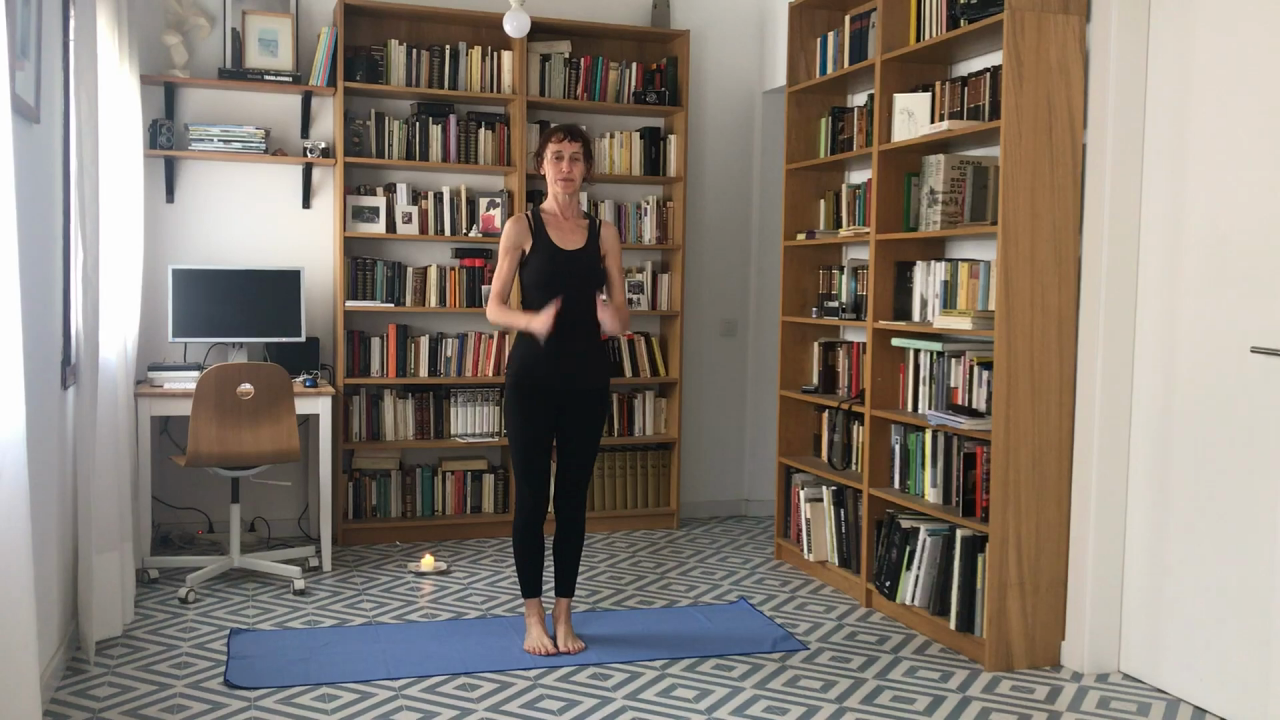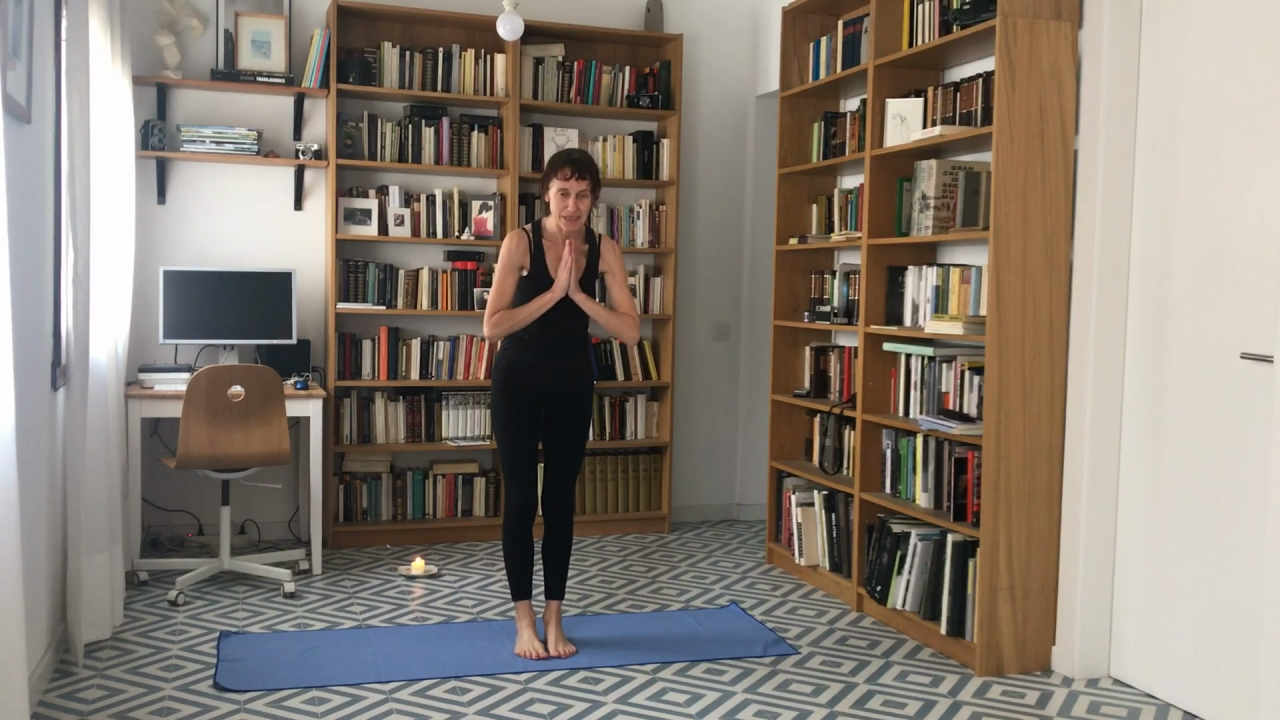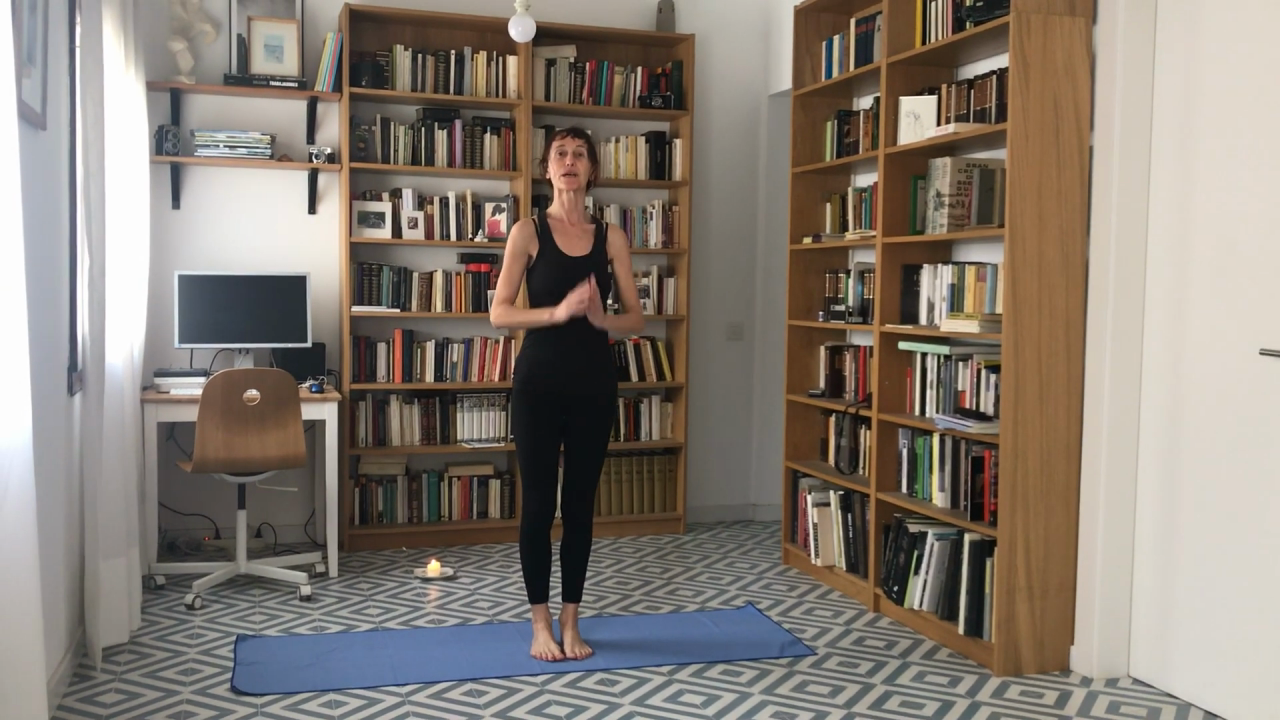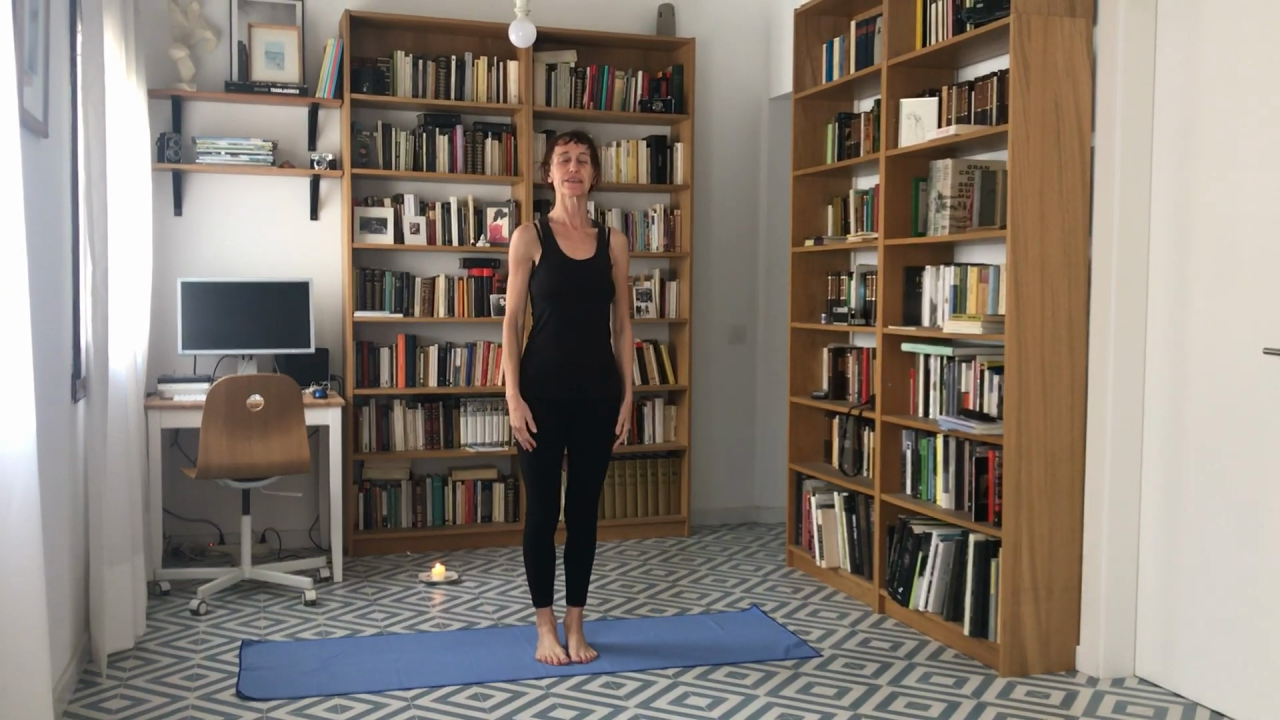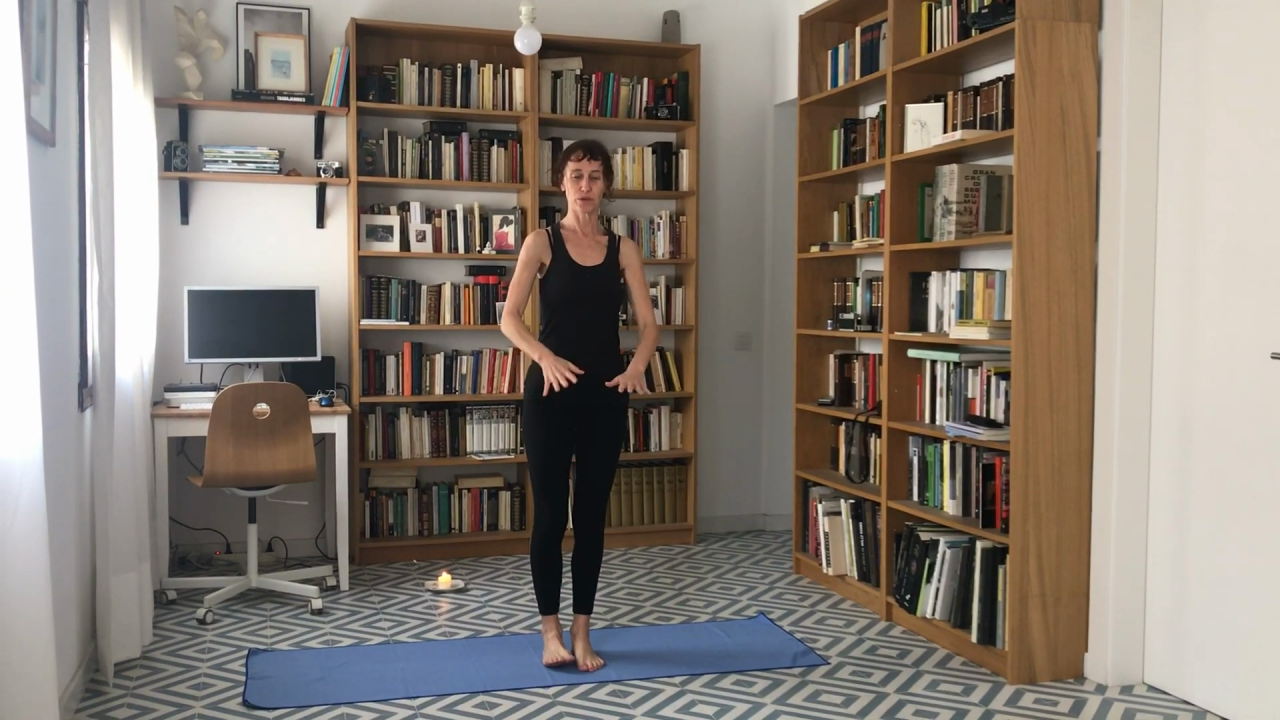
dt=1s
person 1, frame 1
left shoulder: (603, 233)
right shoulder: (522, 227)
left elbow: (619, 307)
right elbow: (495, 306)
left wrist: (615, 318)
right wrist: (530, 320)
left hip: (587, 376)
right hip: (533, 374)
left knee: (573, 496)
right knee: (532, 496)
left ankle: (563, 615)
right ankle: (533, 617)
person 1, frame 2
left shoulder: (604, 249)
right shoulder: (520, 242)
left elbow: (630, 331)
right elbow: (492, 326)
left wrist: (577, 294)
right wrist: (553, 292)
left hip: (572, 382)
right hip: (518, 379)
left knee: (560, 499)
right knee: (520, 499)
left ankle: (554, 618)
right ankle: (525, 620)
person 1, frame 3
left shoulder: (610, 236)
right shoulder: (528, 231)
left elbow: (636, 317)
right elbow: (499, 312)
left wrist: (602, 317)
right wrist: (557, 311)
left hip: (594, 380)
right hip: (540, 378)
left knee: (580, 503)
right knee: (538, 503)
left ankle: (570, 620)
right ankle: (541, 623)
person 1, frame 4
left shoulder: (613, 241)
right shoulder: (530, 237)
left elbow: (621, 324)
right elbow: (512, 322)
left wrist: (626, 395)
right wrist: (513, 395)
left hip: (597, 388)
right hip: (544, 386)
left knee: (584, 508)
right knee: (542, 508)
left ankle: (575, 623)
right ankle: (546, 626)
person 1, frame 5
left shoulder: (623, 248)
right shoulder: (541, 242)
left elbow: (649, 322)
right elbow: (510, 316)
left wrist: (637, 367)
right wrist: (544, 356)
left hip: (605, 395)
right hip: (551, 392)
left knee: (591, 514)
right knee: (550, 513)
left ankle: (581, 631)
right ankle: (551, 630)
